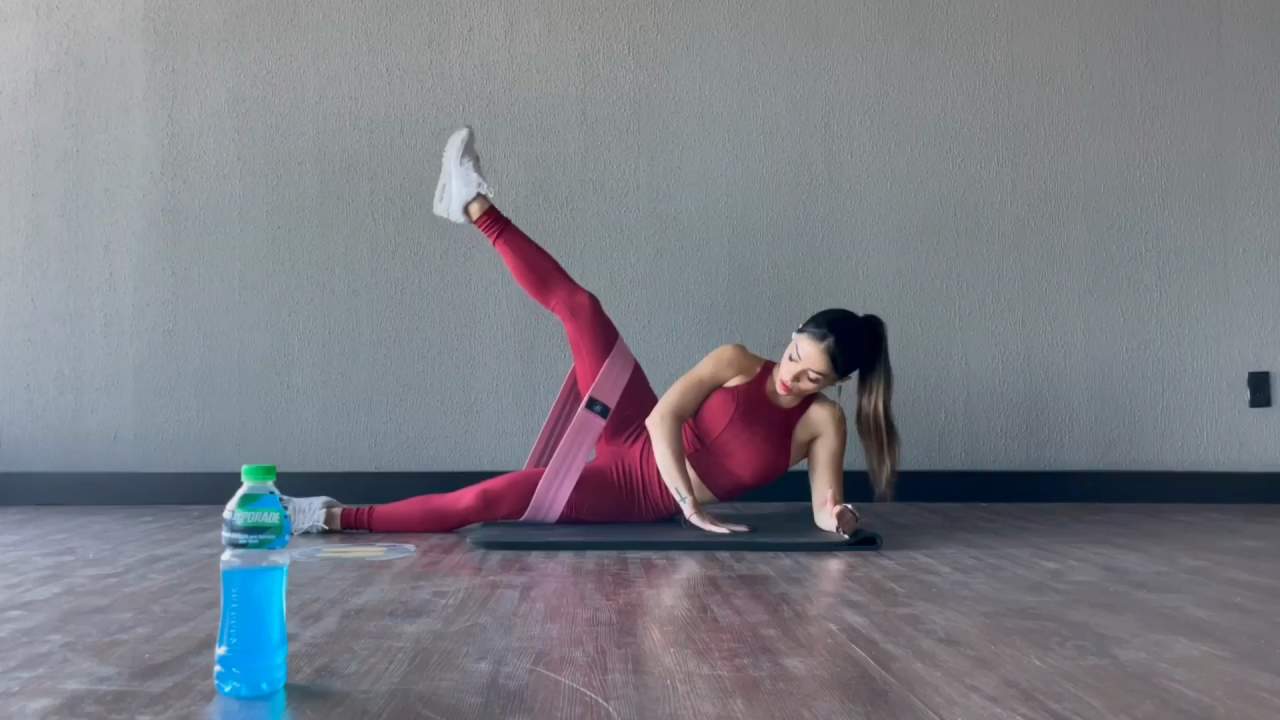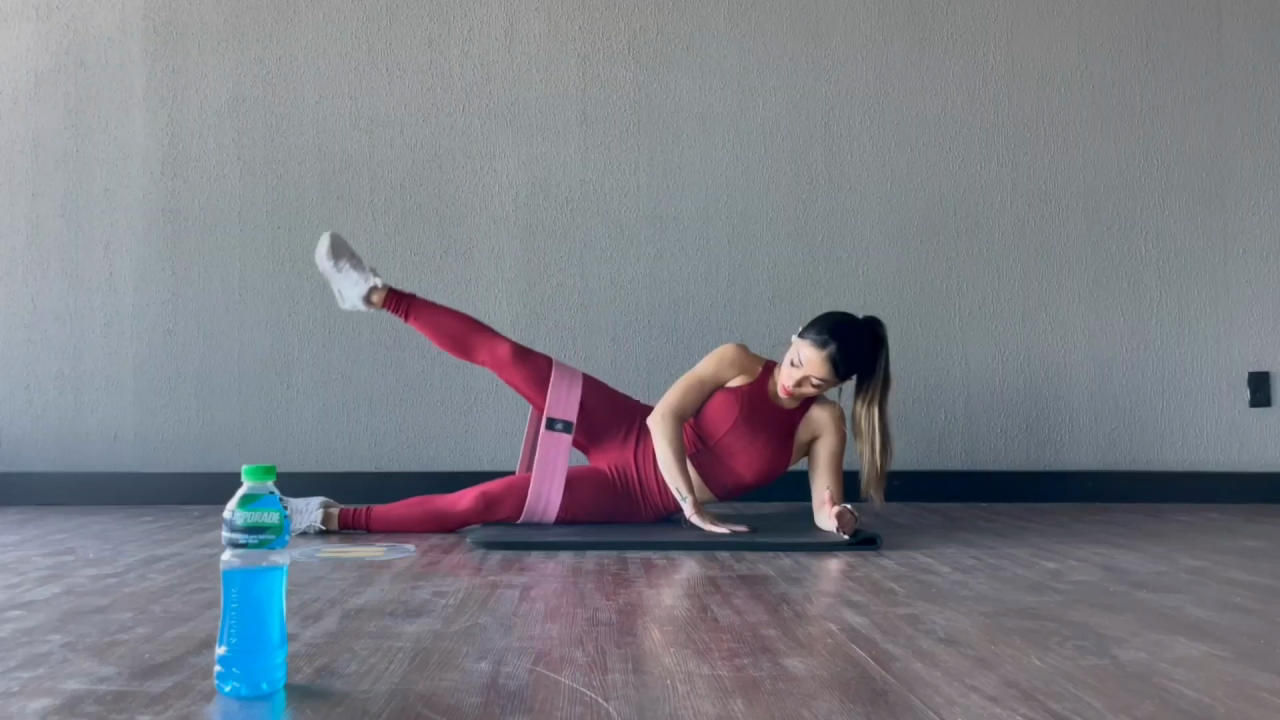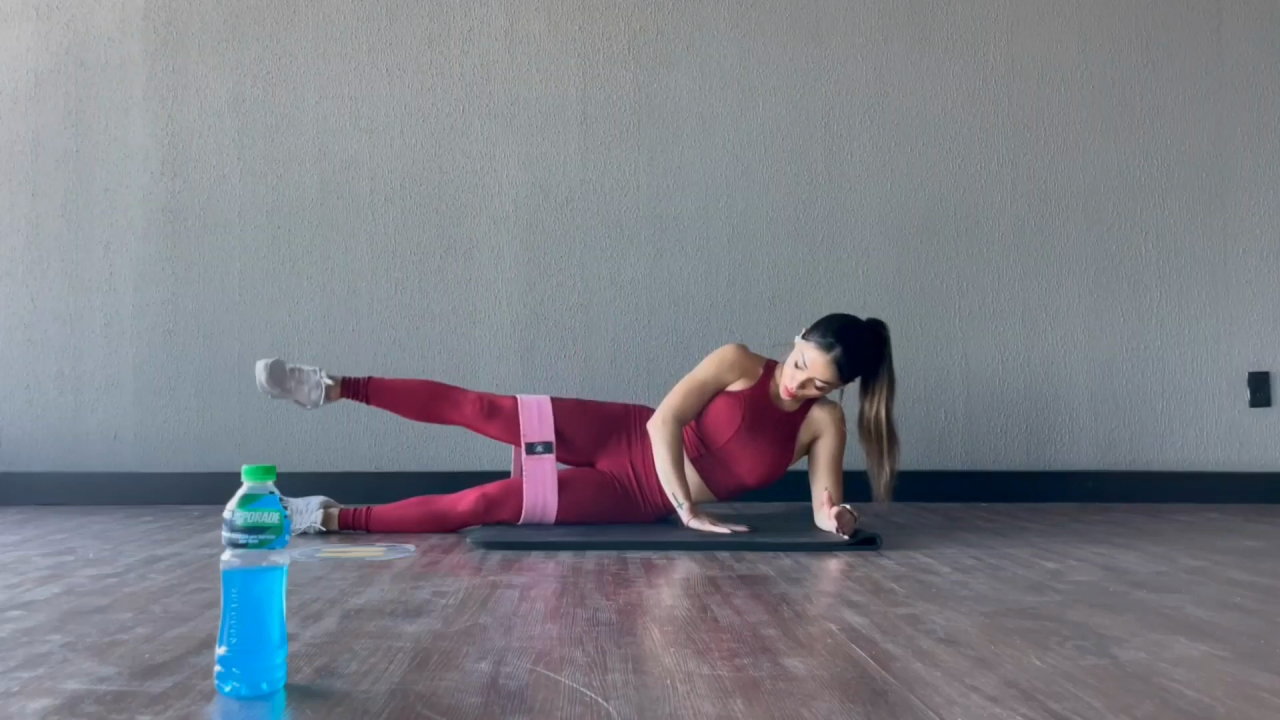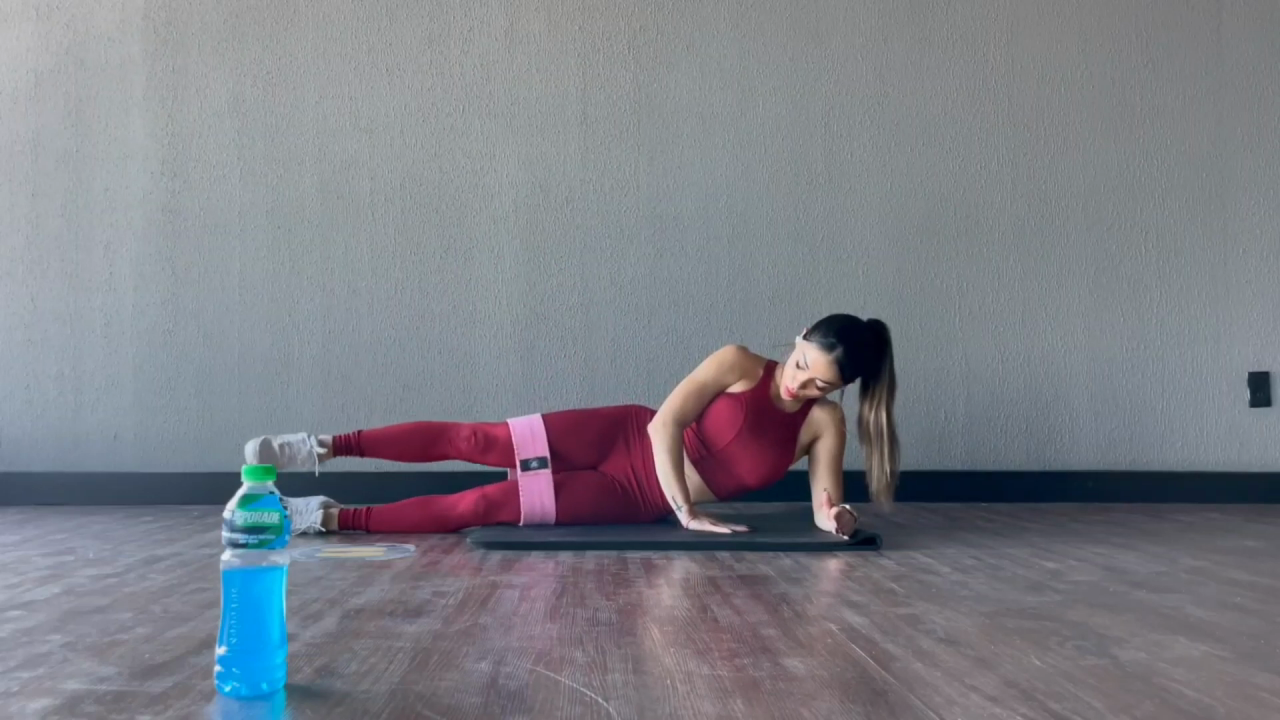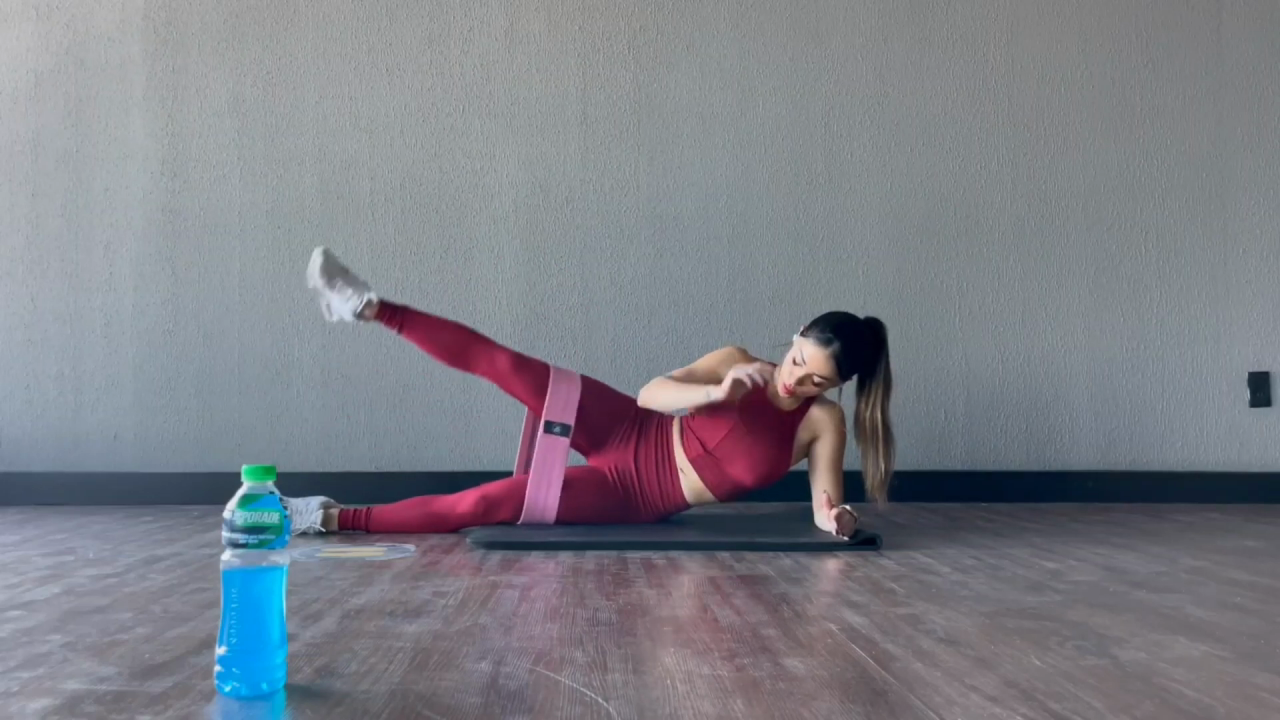
dt=0.4s
person 1, frame 1
left shoulder: (823, 421)
right shoulder: (737, 363)
left elbow: (826, 513)
right elbow: (664, 418)
left wrist: (836, 518)
right wrist: (691, 503)
left hip: (641, 501)
right hip: (636, 446)
left knee: (486, 501)
right knee: (578, 308)
left ankle: (338, 518)
right ankle: (474, 206)
person 1, frame 2
left shoulder: (822, 422)
right shoulder: (739, 362)
left elbow: (824, 512)
right elbow: (663, 417)
left wrist: (835, 515)
right wrist: (692, 504)
left hip: (638, 500)
right hip: (632, 442)
left knee: (486, 502)
right knee: (506, 358)
left ankle: (333, 516)
right ankle: (378, 294)
person 1, frame 3
left shoulder: (824, 422)
right shoulder: (740, 362)
left elbow: (826, 511)
right elbow: (664, 420)
left wrist: (835, 514)
right wrist: (688, 509)
left hip: (638, 498)
right hip: (627, 440)
left knee: (487, 504)
right knee: (480, 409)
left ankle: (331, 516)
right ankle: (334, 386)
person 1, frame 4
left shoulder: (825, 422)
right shoulder: (739, 364)
left elbow: (826, 511)
right elbow: (666, 424)
left wrist: (837, 518)
right wrist: (688, 511)
left hip: (637, 499)
right hip: (626, 441)
left knee: (489, 505)
right knee: (474, 440)
left ankle: (333, 517)
right ankle: (325, 446)
person 1, frame 5
left shoulder: (823, 421)
right shoulder: (735, 364)
left elbow: (827, 506)
right elbow: (653, 392)
left wrist: (837, 520)
right wrist: (718, 393)
left hip: (634, 499)
right hip: (634, 438)
left knee: (486, 503)
right knee: (510, 367)
left ankle: (337, 517)
right ankle: (367, 307)
